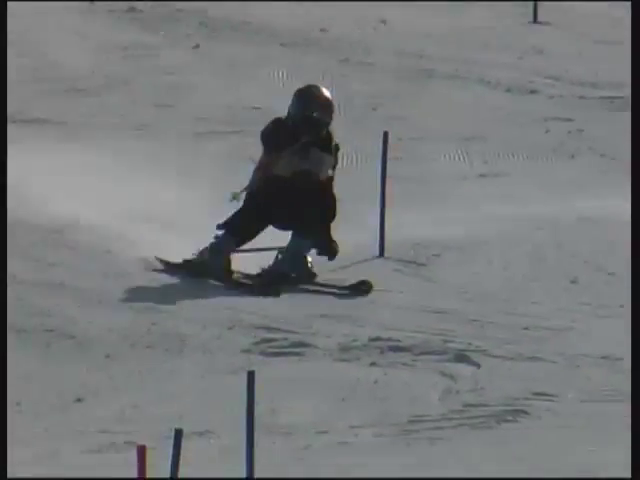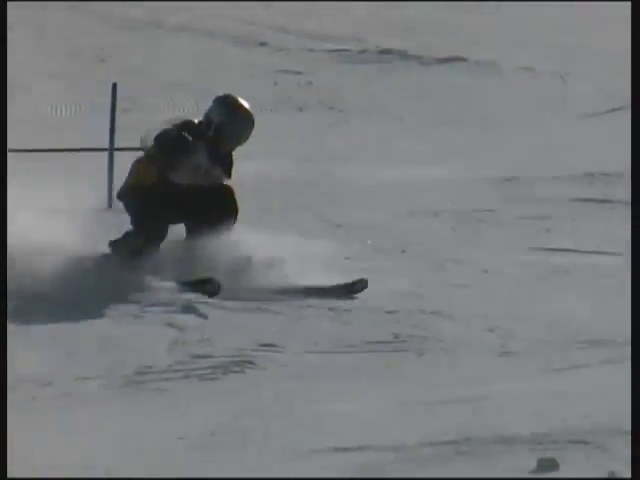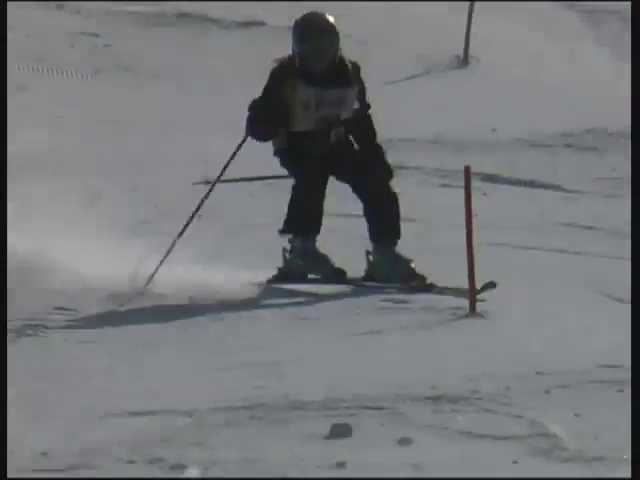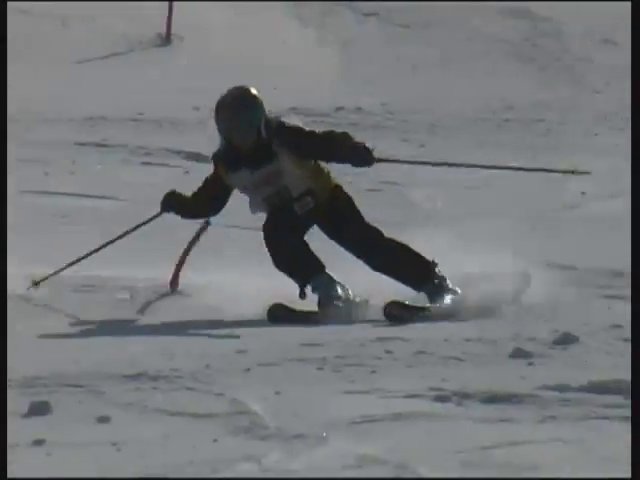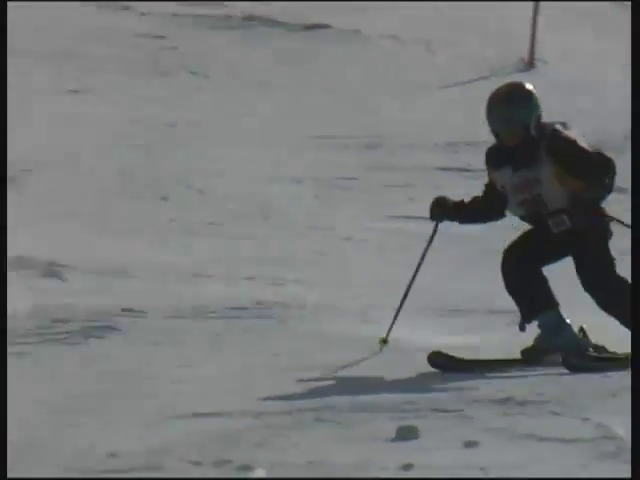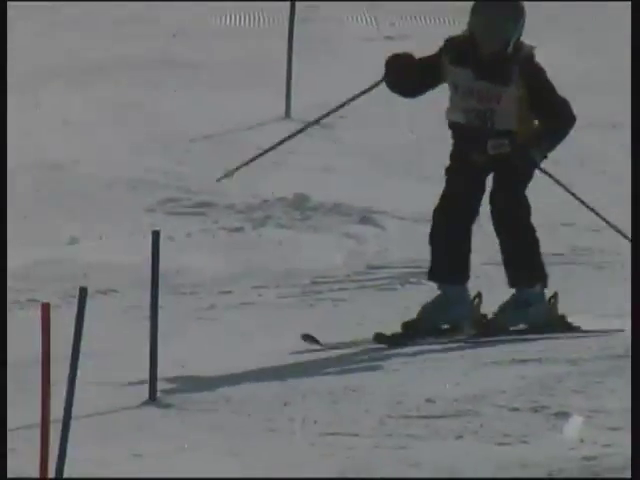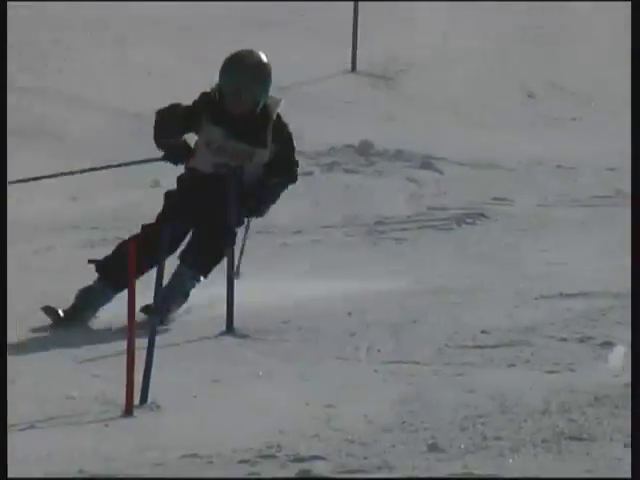
dt=0.4s
person 1, frame 1
left shoulder: (328, 146)
right shoulder: (282, 129)
left elbow: (325, 188)
right elbow: (270, 139)
left wrist: (325, 231)
right wrist: (304, 133)
left hip: (302, 201)
right hip: (269, 192)
left knee: (323, 201)
left ankle: (294, 259)
right ankle: (215, 255)
person 1, frame 2
left shoulder: (222, 161)
right shoulder: (190, 133)
right elbow: (163, 142)
right wrist: (174, 146)
left hip: (177, 198)
right hip: (143, 192)
left knee: (225, 202)
right knee: (152, 229)
person 1, frame 3
left shoulder: (347, 73)
right shoulder: (285, 76)
left elbow: (360, 120)
right elbow: (262, 127)
left wrist: (375, 155)
right wrist: (262, 116)
left hip: (334, 142)
right hip: (296, 145)
left knee: (375, 184)
right knee: (312, 180)
left ankle: (385, 257)
right ankle: (301, 252)
person 1, frame 4
left shoulder: (281, 136)
right shoulder: (227, 164)
left elbow: (326, 143)
right elbow: (209, 201)
left wrist: (356, 151)
right wrist: (180, 204)
left hip: (322, 197)
right hip: (283, 211)
left knee: (364, 240)
right knee: (277, 235)
left ankle: (434, 282)
right ankle: (329, 291)
person 1, frame 5
left shoulder: (555, 143)
right shoulder: (500, 158)
left elbow: (602, 168)
right elbow: (492, 206)
left wrist: (590, 198)
right wrist: (452, 210)
left hip: (585, 222)
right hip: (548, 227)
left knee: (597, 277)
right knee: (516, 262)
right ankle: (557, 332)
person 1, frame 6
left shoulder: (523, 68)
right shoulder: (455, 54)
left elbow: (561, 116)
right elbow: (413, 82)
left wrist: (535, 148)
right wrist: (400, 71)
left hip: (512, 150)
right hip: (468, 148)
left knee: (507, 212)
right knee: (451, 215)
left ankle: (531, 297)
right ankle: (453, 298)
person 1, frame 7
left shoulder: (271, 126)
right shoulder: (208, 108)
left elbow: (286, 170)
right elbow: (167, 121)
left wrist: (263, 195)
right wrist: (175, 146)
left hip: (238, 192)
right hip: (198, 182)
left knee: (217, 227)
right knee: (160, 236)
left ankle: (177, 289)
right ankle: (98, 293)
